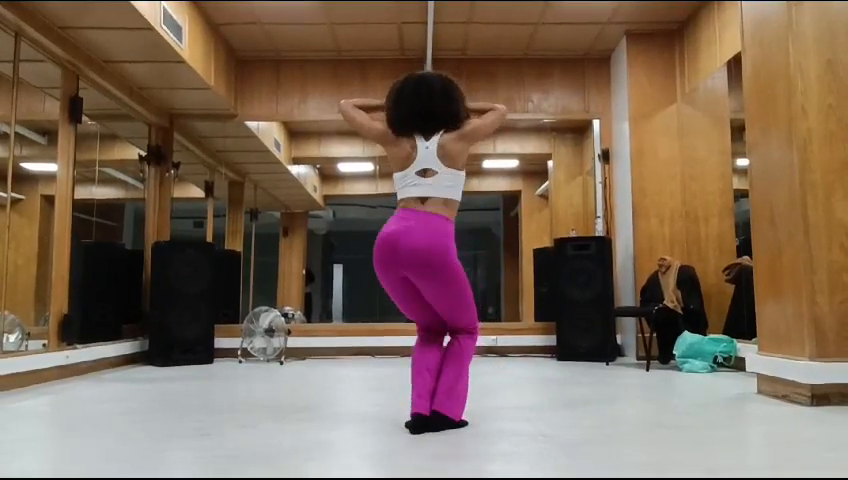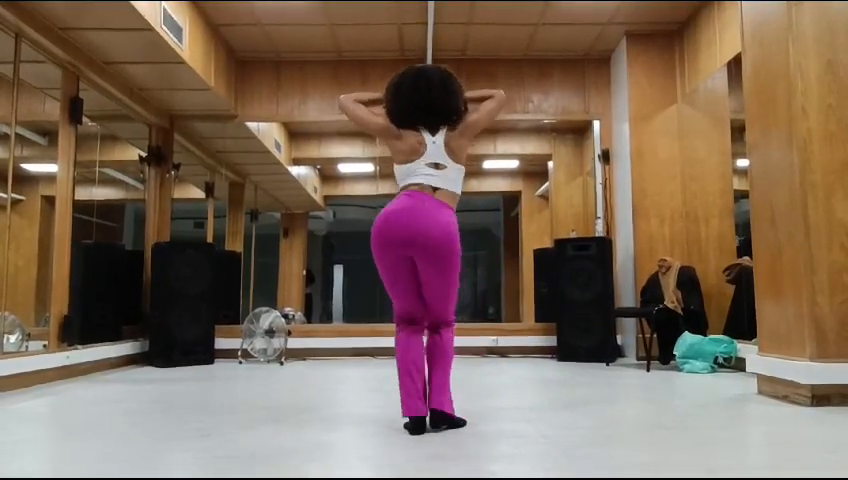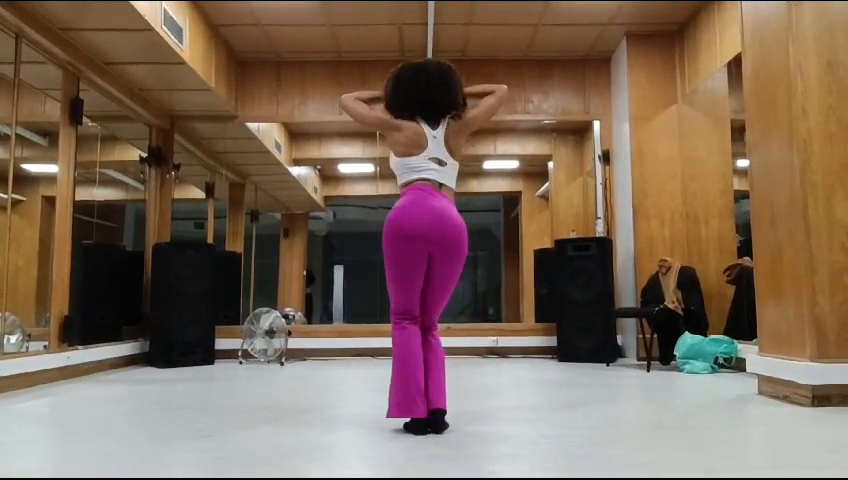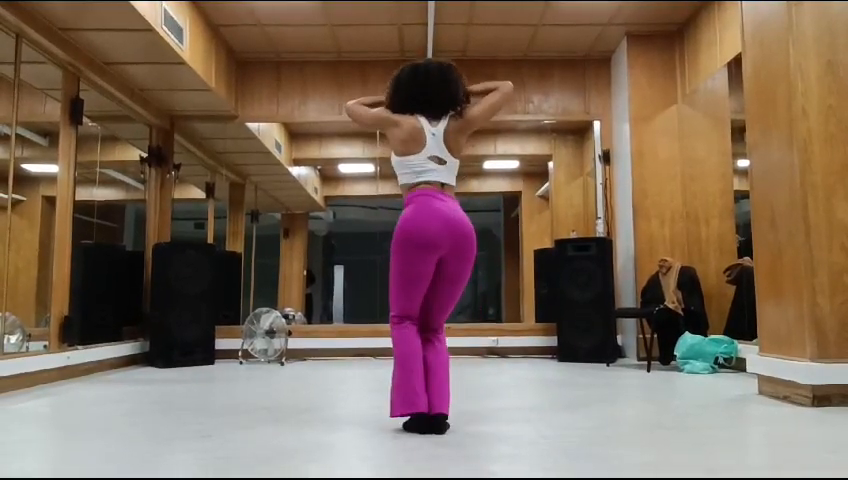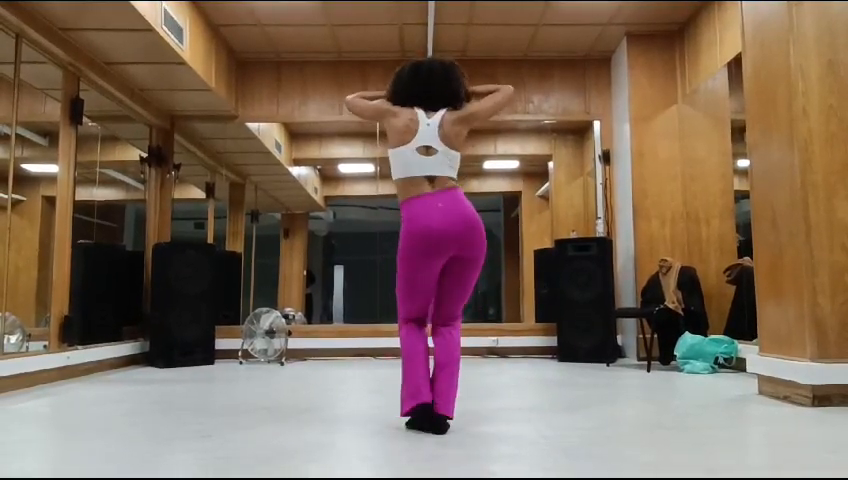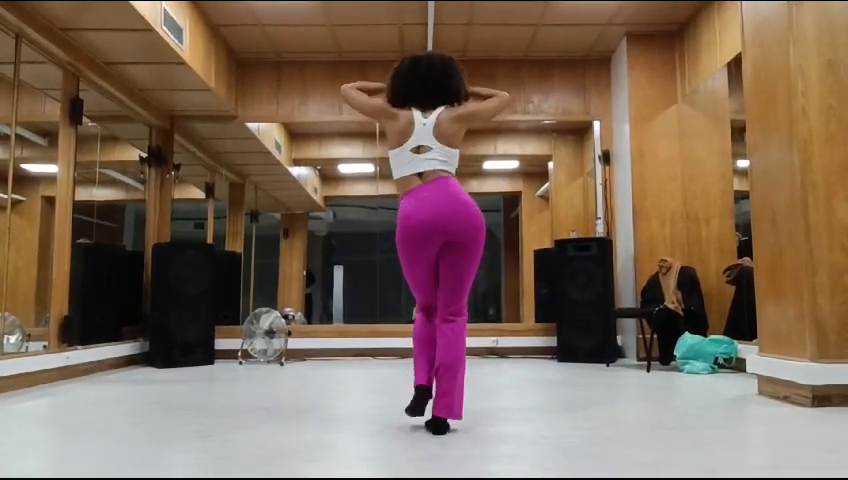
dt=0.2s
person 1, frame 1
left shoulder: (396, 143)
right shoulder: (459, 138)
left elbow: (346, 107)
right elbow: (500, 111)
left wrist: (388, 103)
right wrist: (460, 105)
left hip: (391, 240)
right hip: (432, 243)
left knee: (428, 329)
right knee: (465, 329)
left ankle: (420, 411)
right ankle: (444, 410)
person 1, frame 2
left shoulder: (398, 135)
right shoulder: (460, 133)
left elbow: (346, 101)
right elbow: (499, 96)
left wrist: (385, 97)
right wrist: (458, 96)
left hip: (396, 221)
right hip: (441, 230)
left knee: (409, 321)
right knee: (441, 322)
left ankle: (416, 413)
right ankle: (442, 408)
person 1, frame 3
left shoulder: (396, 127)
right shoulder: (457, 128)
left elbow: (348, 101)
right elbow: (500, 91)
left wrist: (385, 94)
right wrist: (460, 92)
left hip: (410, 216)
right hip: (452, 225)
left knee: (405, 318)
right knee: (427, 322)
left ankle: (416, 413)
right ankle: (436, 409)
person 1, frame 4
left shoulder: (396, 122)
right shoulder: (459, 125)
left elbow: (351, 106)
right elbow: (506, 87)
left wrist: (389, 99)
right wrist: (465, 91)
left hip: (419, 222)
right hip: (459, 225)
left knee: (403, 319)
right knee: (433, 327)
left ankle: (417, 408)
right ankle: (438, 412)
person 1, frame 5
left shoulder: (395, 116)
right shoulder: (458, 119)
left elbow: (351, 100)
right elbow: (507, 91)
left wrist: (390, 96)
right wrist: (466, 91)
left hip: (421, 225)
right hip: (464, 219)
left knee: (411, 319)
right knee: (447, 321)
left ankle: (419, 401)
right ankle: (441, 412)
person 1, frame 6
left shoulder: (394, 116)
right shoulder: (458, 115)
left elbow: (348, 90)
right elbow: (503, 98)
left wrist: (389, 88)
right wrist: (465, 91)
left hip: (414, 218)
right hip: (458, 209)
left knee: (428, 309)
right knee: (452, 314)
left ankle: (422, 387)
right ankle: (441, 413)
